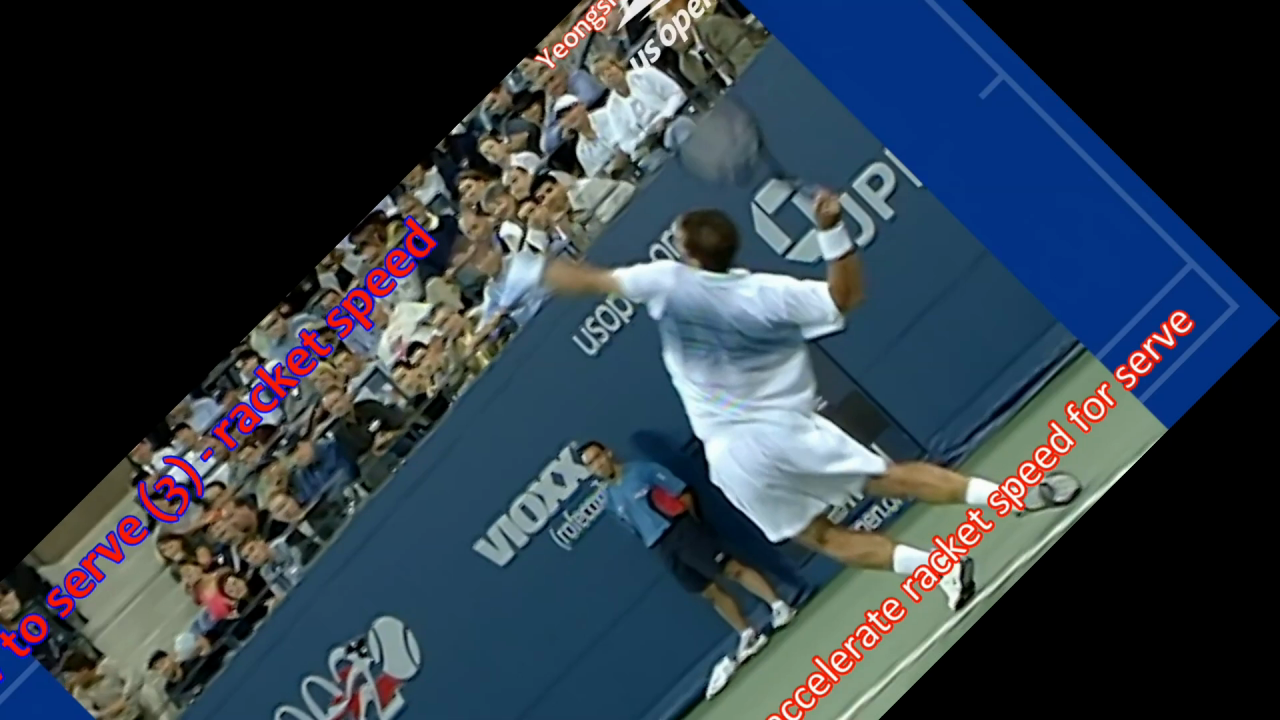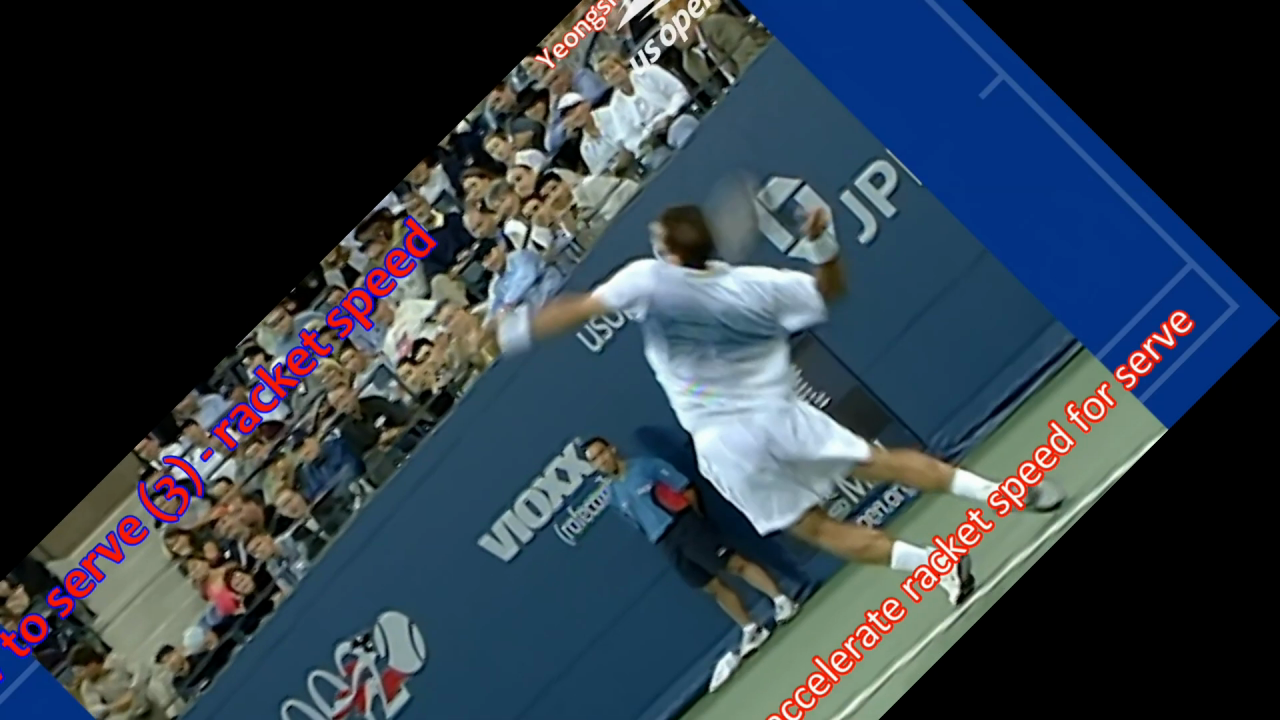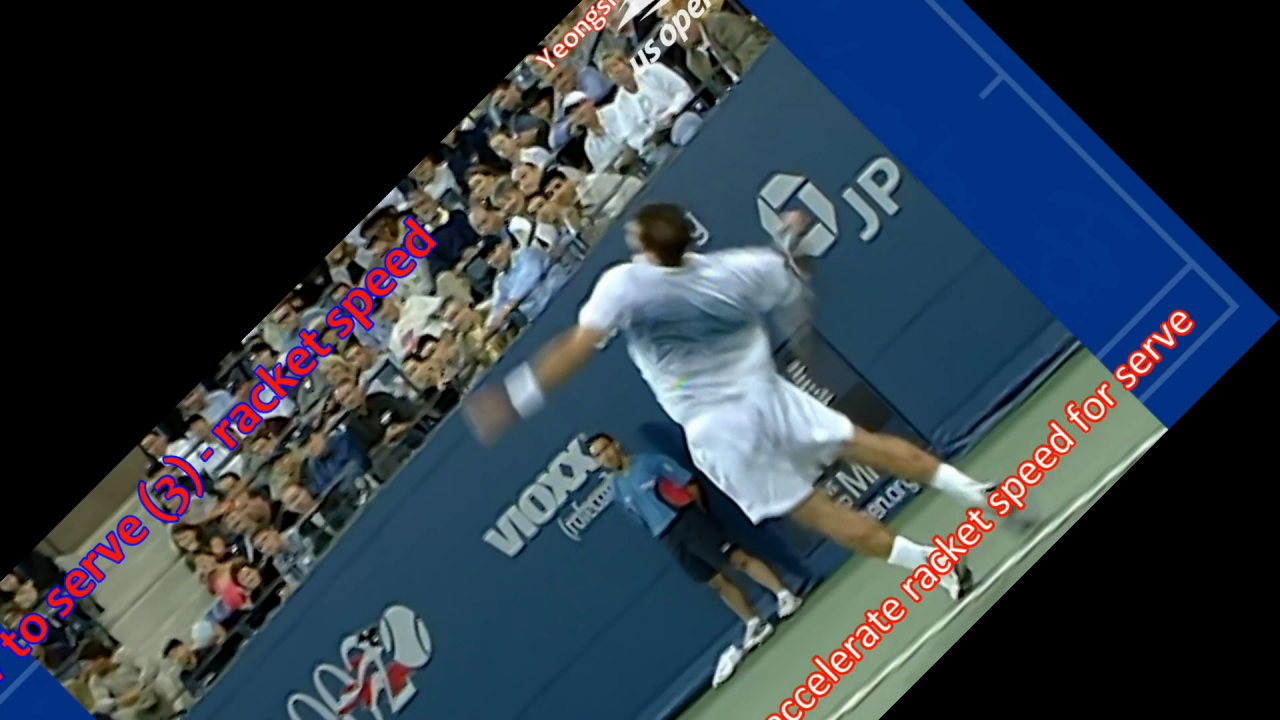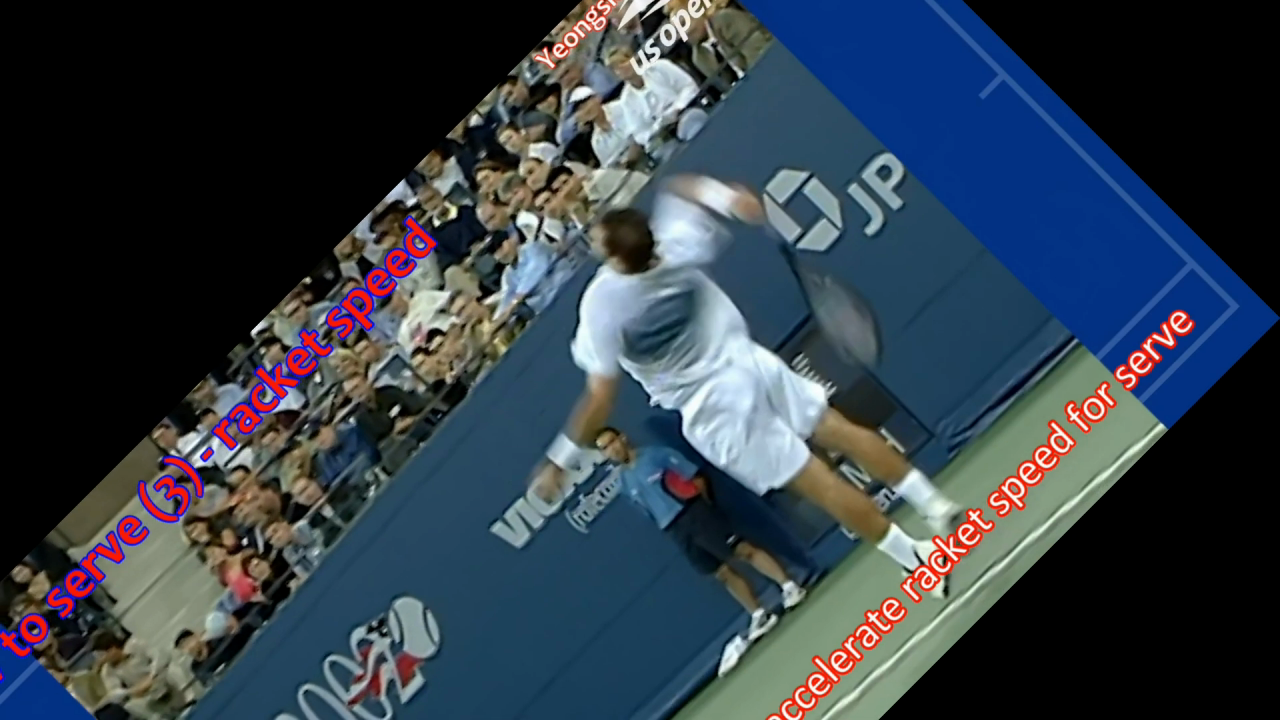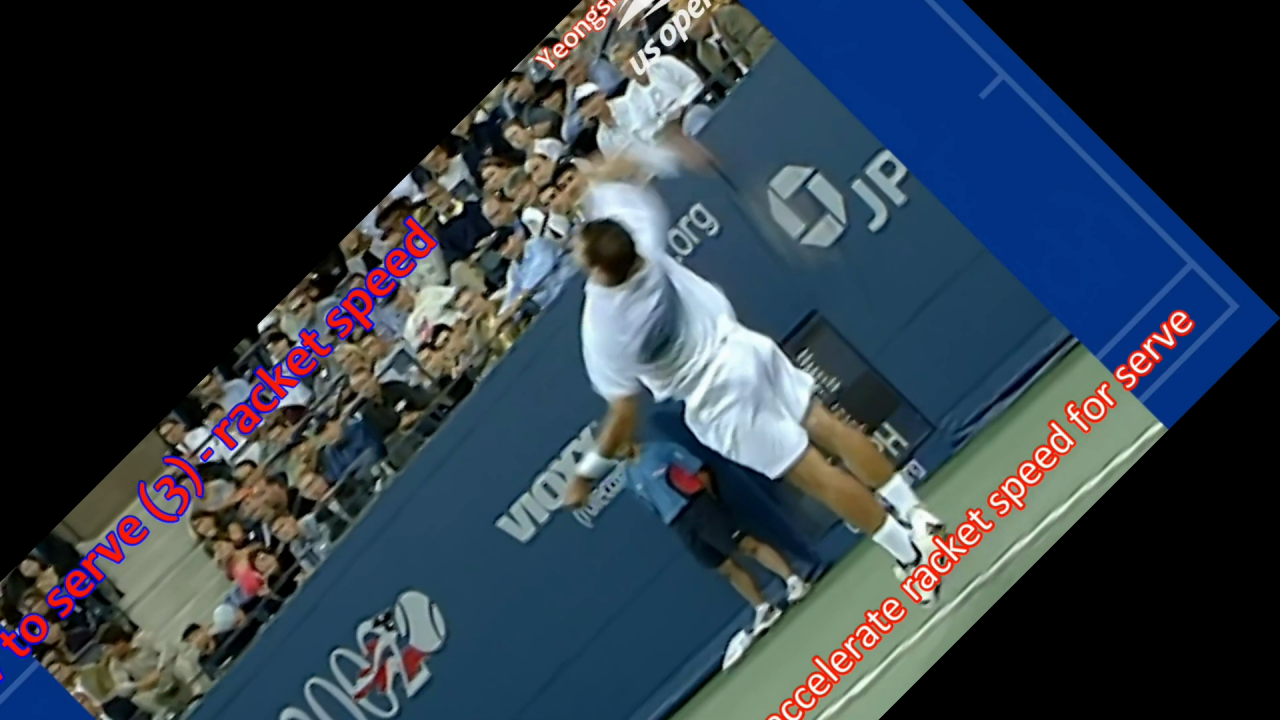
dt=0.4s
person 1, frame 1
left shoulder: (669, 282)
right shoulder: (772, 293)
left elbow: (594, 280)
right elbow: (847, 296)
right wrist: (832, 229)
left hip: (735, 456)
right hip: (792, 432)
left knee: (821, 538)
right knee: (894, 478)
left ankle: (937, 570)
person 1, frame 2
left shoulder: (648, 280)
right shoulder: (755, 284)
left elbow: (580, 309)
right elbow: (828, 294)
left wrist: (509, 328)
right wrist: (820, 241)
left hip: (725, 448)
right hip: (781, 418)
left knee: (816, 529)
right knee: (881, 463)
left ankle: (935, 564)
right ankle: (1001, 491)
person 1, frame 3
left shoulder: (624, 284)
right shoulder: (734, 269)
left elbow: (576, 347)
right elbow: (794, 284)
left wrist: (512, 395)
right wrist: (794, 239)
left hip: (719, 433)
right hip: (770, 398)
left knee: (818, 511)
right knee: (868, 445)
left ankle: (931, 565)
right ankle: (974, 493)
person 1, frame 4
left shoulder: (603, 305)
right shoulder: (678, 247)
left elbow: (600, 396)
right elbow: (687, 189)
left wrist: (560, 461)
right wrist: (727, 196)
left hip: (716, 410)
right hip: (752, 366)
left knee: (818, 482)
right knee: (841, 431)
left ankle: (918, 559)
right ankle: (936, 506)
person 1, frame 5
left shoulder: (609, 335)
right shoulder: (636, 235)
left elbow: (623, 416)
right elbow: (609, 190)
left wrist: (586, 472)
left hip: (725, 400)
right hip: (745, 345)
left knee: (813, 474)
right knee: (829, 431)
left ankle: (913, 552)
right ankle: (914, 514)
person 2, frame 1
left shoulder: (642, 470)
right shoulder: (610, 500)
left elbow: (684, 494)
right elbow: (635, 529)
left wrist: (689, 522)
left hip: (681, 530)
right hip: (665, 549)
left knee: (732, 569)
right knee: (711, 593)
left ankle: (779, 606)
right ankle: (749, 637)
person 2, frame 2
left shoulder: (646, 466)
right shoulder: (615, 497)
left elbow: (686, 489)
right elbow: (641, 525)
left wrist: (692, 522)
left hip: (686, 524)
right hip: (669, 544)
left knee: (735, 565)
right knee: (714, 588)
left ankle: (782, 601)
right ankle: (752, 631)
person 2, frame 3
left shoulder: (649, 463)
right shoulder: (617, 491)
left elbow: (690, 486)
right elbow: (640, 519)
left wrist: (697, 509)
left hip: (687, 519)
right hip: (668, 539)
left knee: (736, 559)
right knee: (716, 583)
left ankle: (784, 596)
right ankle: (755, 626)
person 2, frame 4
left shoulder: (655, 455)
right shoulder: (624, 482)
left elbow: (696, 478)
right elbow: (648, 511)
left wrist: (703, 510)
left hip: (693, 512)
right hip: (676, 531)
left knee: (743, 550)
right knee: (723, 574)
left ankle: (789, 586)
right ankle: (760, 617)
person 2, frame 5
left shoulder: (659, 450)
right shoulder: (629, 476)
left elbow: (701, 473)
right elbow: (653, 505)
left wrist: (706, 501)
left hip: (698, 506)
right hip: (681, 525)
left knee: (747, 544)
right knee: (728, 569)
left ankle: (793, 580)
right ankle: (764, 610)
